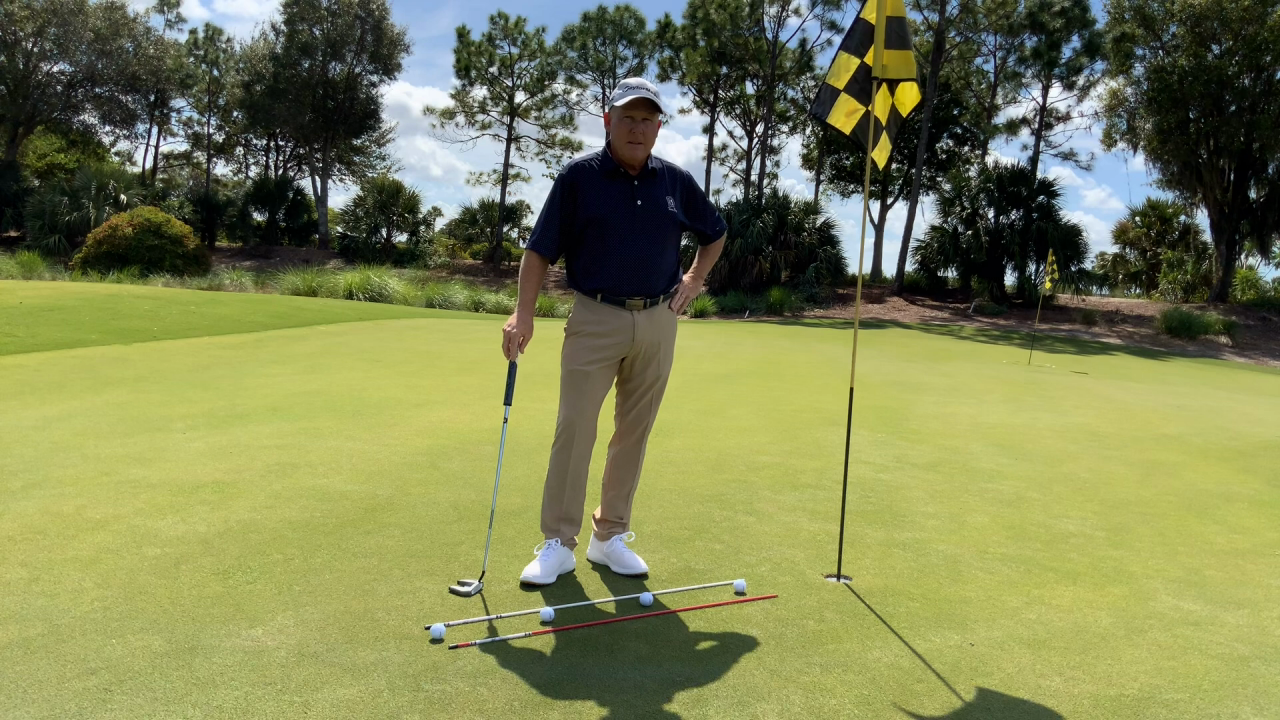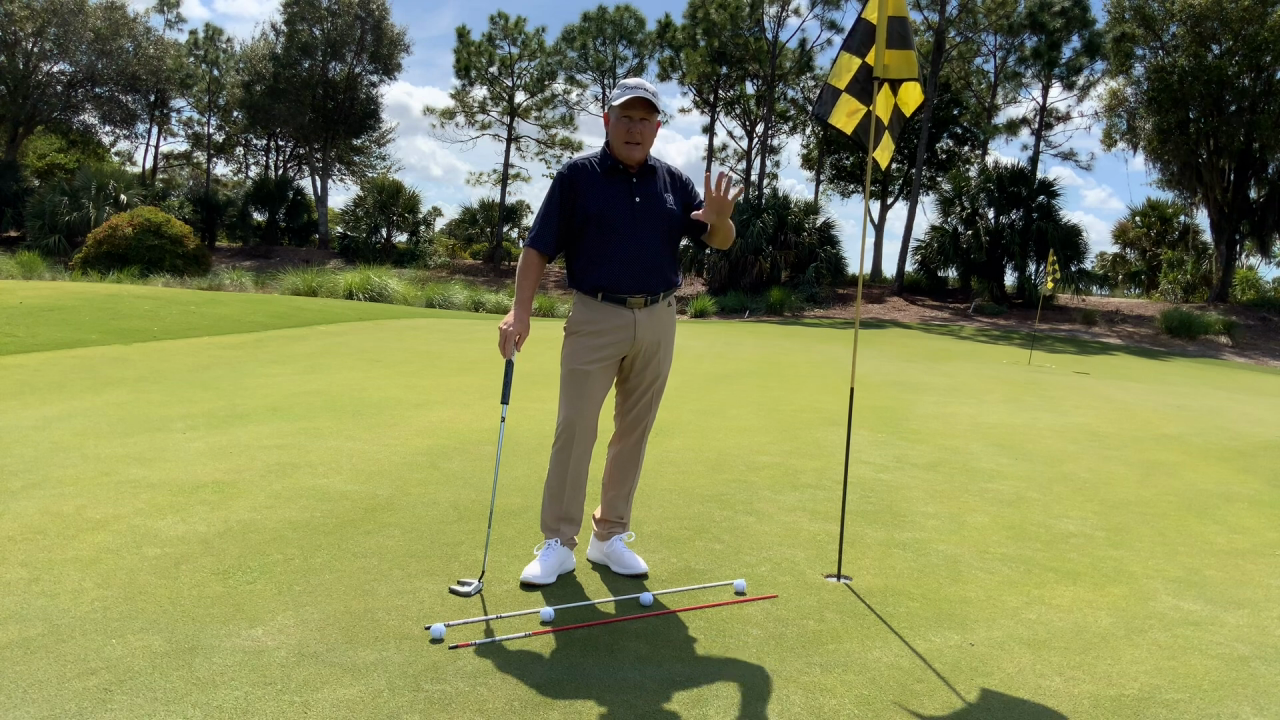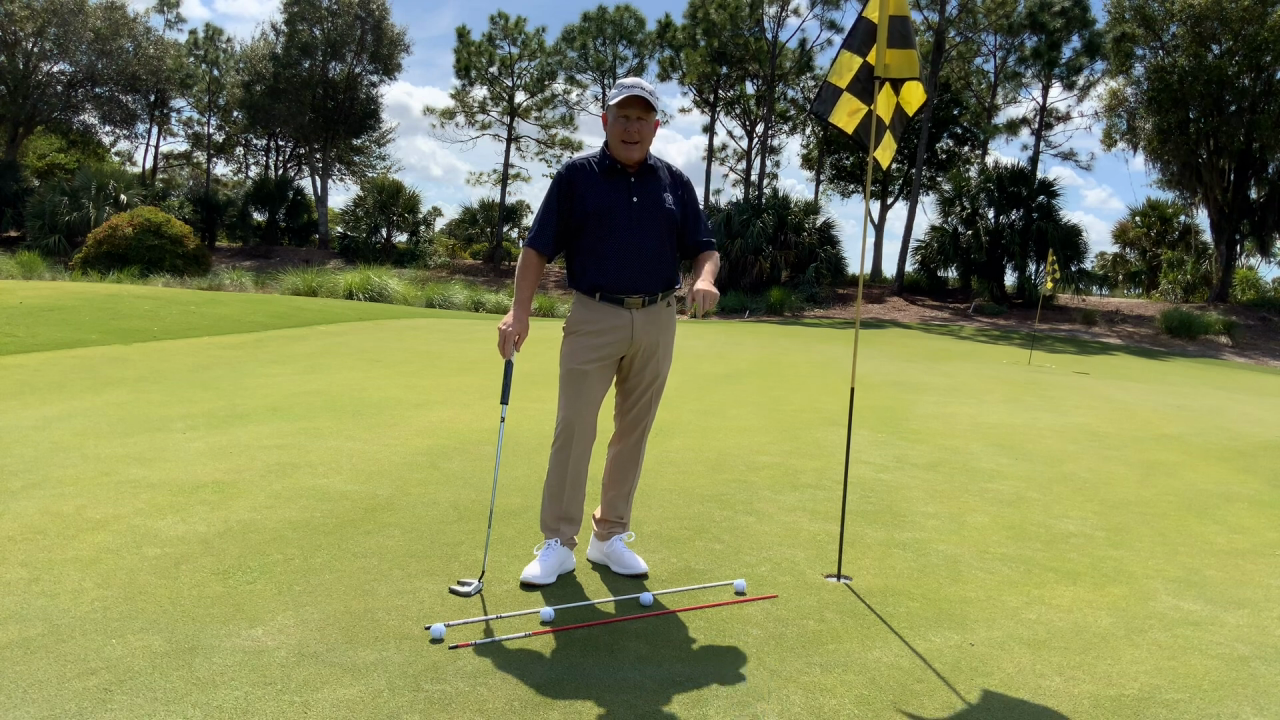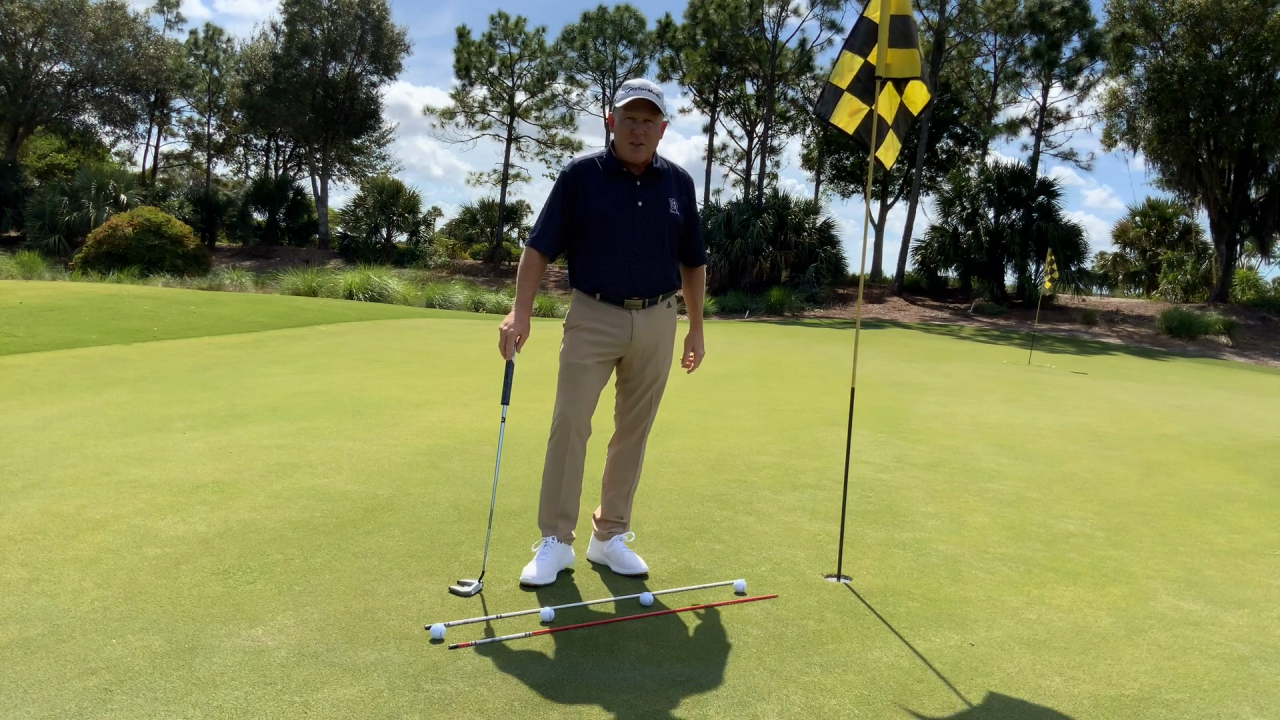
dt=0.5s
person 1, frame 1
left shoulder: (677, 181)
right shoulder: (578, 176)
left elbow: (715, 233)
right elbow: (540, 251)
left wrist: (695, 279)
right wrist: (523, 313)
left hip: (657, 321)
right hip: (596, 319)
left knee: (634, 432)
right knee: (574, 428)
left ankle: (610, 536)
right ankle: (558, 543)
person 1, frame 2
left shoulder: (673, 180)
right shoulder: (577, 175)
left elbow: (721, 241)
right elbow: (537, 247)
left wrist: (719, 215)
right wrist: (520, 311)
left hip: (657, 320)
right hip: (596, 317)
left knee: (633, 432)
right knee: (574, 429)
left ankle: (610, 535)
right ankle: (558, 542)
person 1, frame 3
left shoulder: (674, 181)
right shoulder: (575, 175)
left elbow: (702, 248)
right elbow: (537, 247)
left wrist: (705, 280)
right wrist: (518, 311)
left hip: (656, 320)
right hip: (593, 317)
left knee: (632, 432)
right knee: (573, 429)
left ankle: (610, 535)
right ankle: (557, 543)
person 1, frame 4
left shoulder: (678, 182)
right shoulder: (580, 175)
left elbow: (693, 261)
right elbow: (539, 247)
left wrist: (697, 328)
right wrist: (520, 312)
left hip: (657, 321)
right hip: (594, 317)
left knee: (633, 432)
right knee: (569, 422)
left ankle: (610, 535)
right ankle: (556, 539)
